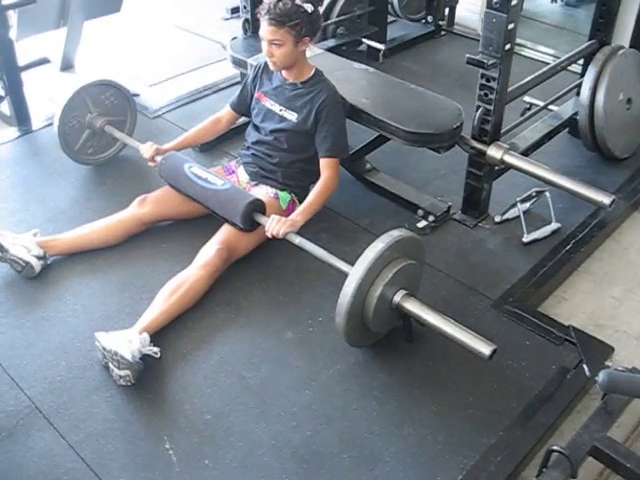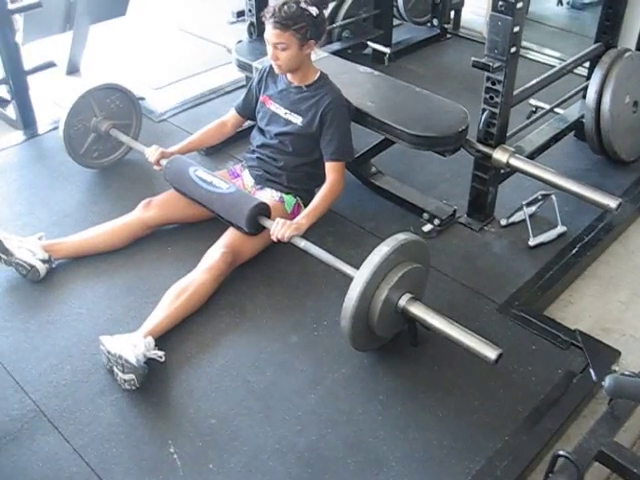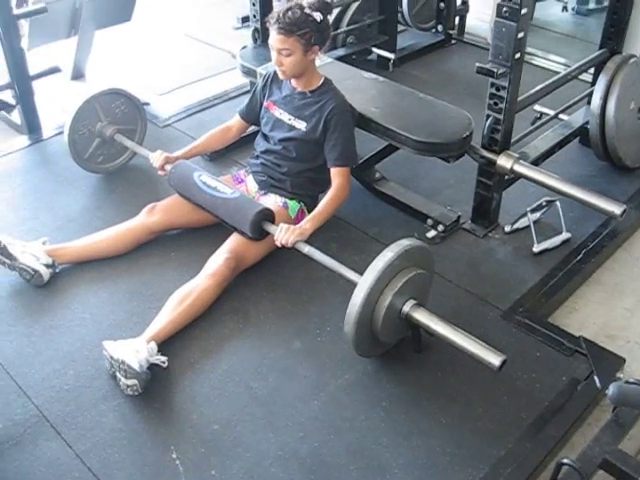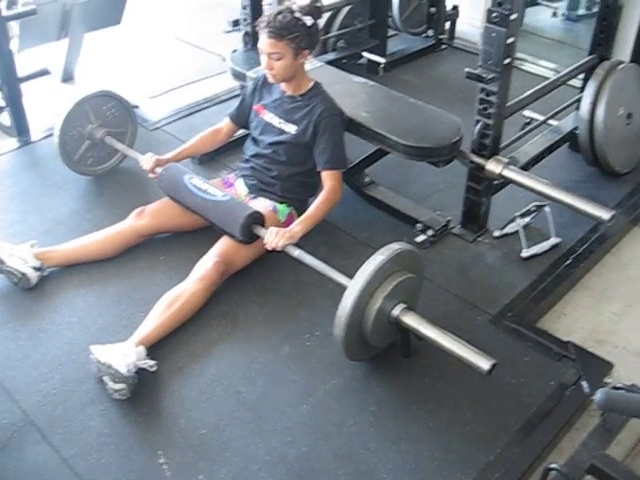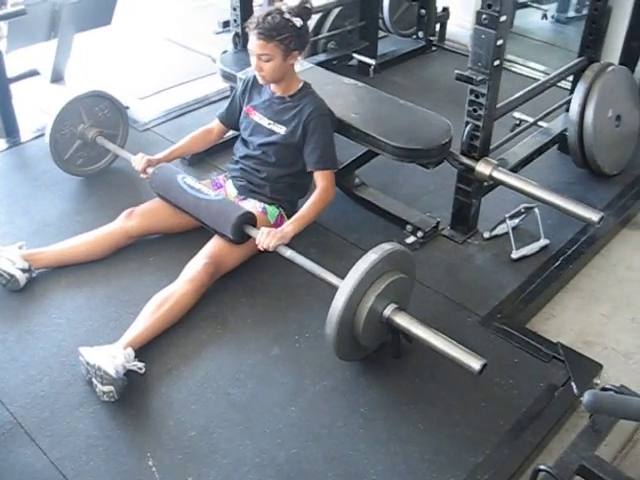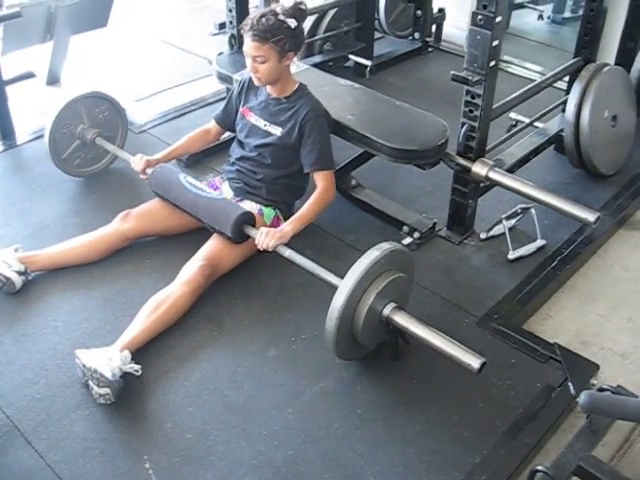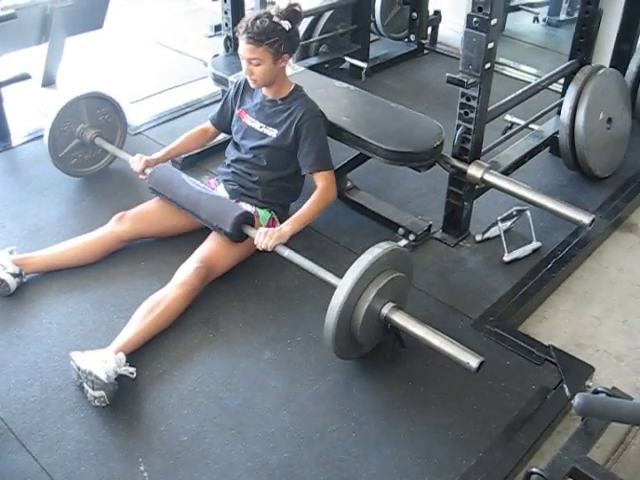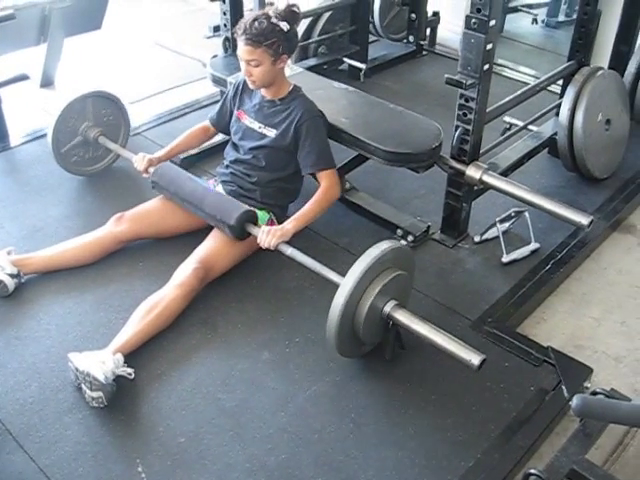
dt=0.1s
person 1, frame 1
left shoulder: (324, 99)
right shoulder: (264, 71)
left elbow: (329, 175)
right elbow: (224, 119)
left wrist: (297, 219)
right wrist: (168, 148)
left hip: (278, 191)
right hip: (240, 169)
left knee: (216, 253)
right knee: (145, 205)
left ankle: (135, 339)
right ankle: (36, 248)
person 1, frame 2
left shoulder: (329, 103)
right shoulder: (268, 75)
left elbow: (335, 179)
right elbow: (229, 123)
left wrist: (301, 223)
right wrist: (173, 151)
left hip: (283, 194)
right hip: (245, 172)
left knee: (221, 256)
right knee: (150, 209)
left ankle: (139, 343)
right ankle: (42, 251)
person 1, frame 3
left shoulder: (333, 108)
right shoulder: (272, 81)
left elbow: (340, 184)
right elbow: (233, 129)
left wrist: (305, 228)
right wrist: (176, 156)
left hip: (287, 200)
right hip: (248, 179)
left knee: (225, 262)
right knee: (153, 215)
left ankle: (142, 349)
right ankle: (45, 258)
person 1, frame 4
left shoulder: (322, 112)
right shoulder: (262, 84)
left elbow: (332, 187)
right elbow: (223, 131)
left wrist: (295, 231)
right wrist: (167, 159)
left hip: (276, 203)
right hip: (238, 182)
left knee: (213, 266)
right knee: (143, 218)
left ankle: (130, 353)
right ankle: (34, 260)
person 1, frame 5
left shoulder: (312, 112)
right shoulder: (251, 85)
left elbow: (325, 187)
right elbow: (213, 131)
left wrist: (288, 230)
right wrist: (159, 159)
left hip: (266, 205)
right hip: (227, 184)
left knee: (203, 267)
right knee: (132, 219)
left ankle: (119, 355)
person 1, frame 6
left shoulder: (309, 114)
right shoulder: (247, 87)
left elbow: (325, 187)
right elbow: (210, 132)
left wrist: (287, 230)
right wrist: (158, 159)
left hip: (262, 207)
right hip: (225, 185)
left knee: (199, 269)
right knee: (128, 221)
left ankle: (116, 357)
person 1, frame 7
left shoulder: (304, 115)
right shoulder: (242, 88)
left elbow: (327, 187)
right elbow: (208, 130)
left wrist: (285, 230)
right wrist: (157, 158)
left hip: (258, 209)
right hip: (218, 188)
left knee: (194, 271)
right knee: (123, 223)
left ankle: (110, 359)
person 1, frame 8
left shoulder: (304, 116)
right shoulder: (242, 89)
left elbow: (330, 186)
right elbow: (208, 128)
left wrist: (288, 228)
right wrist: (159, 157)
left hip: (257, 209)
right hip: (219, 188)
left knee: (192, 273)
right knee: (122, 224)
left ankle: (109, 360)
